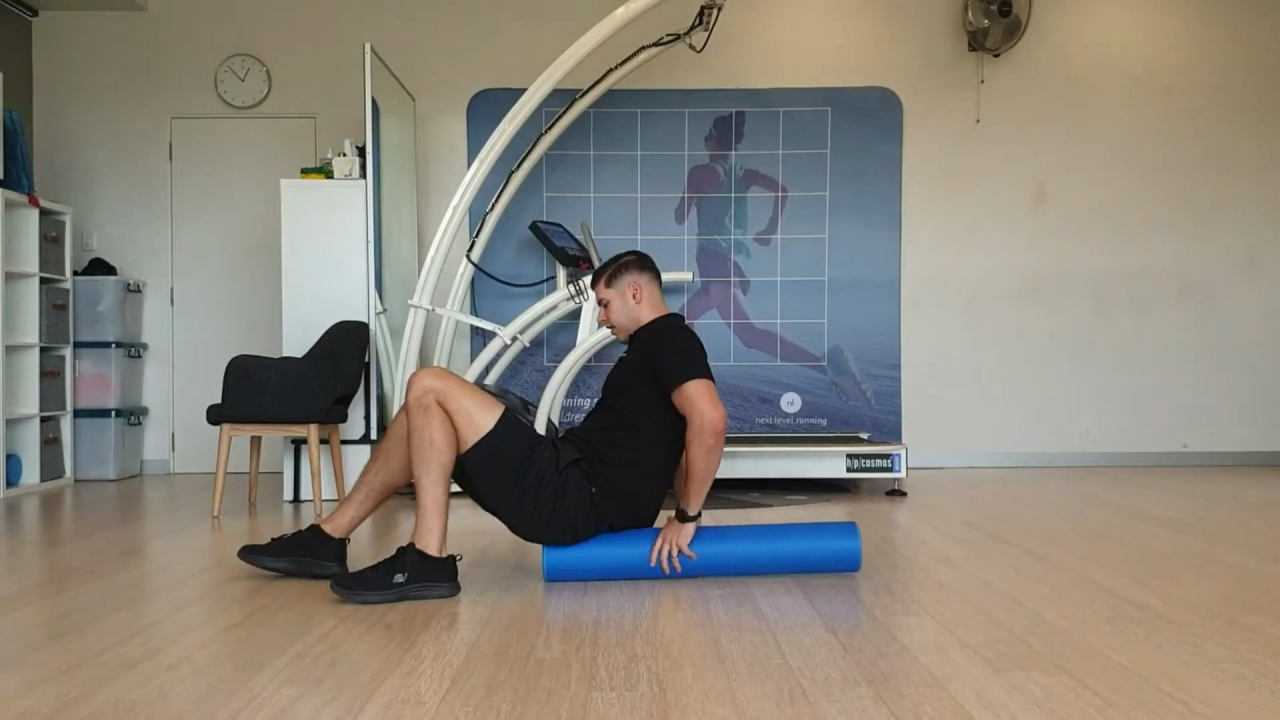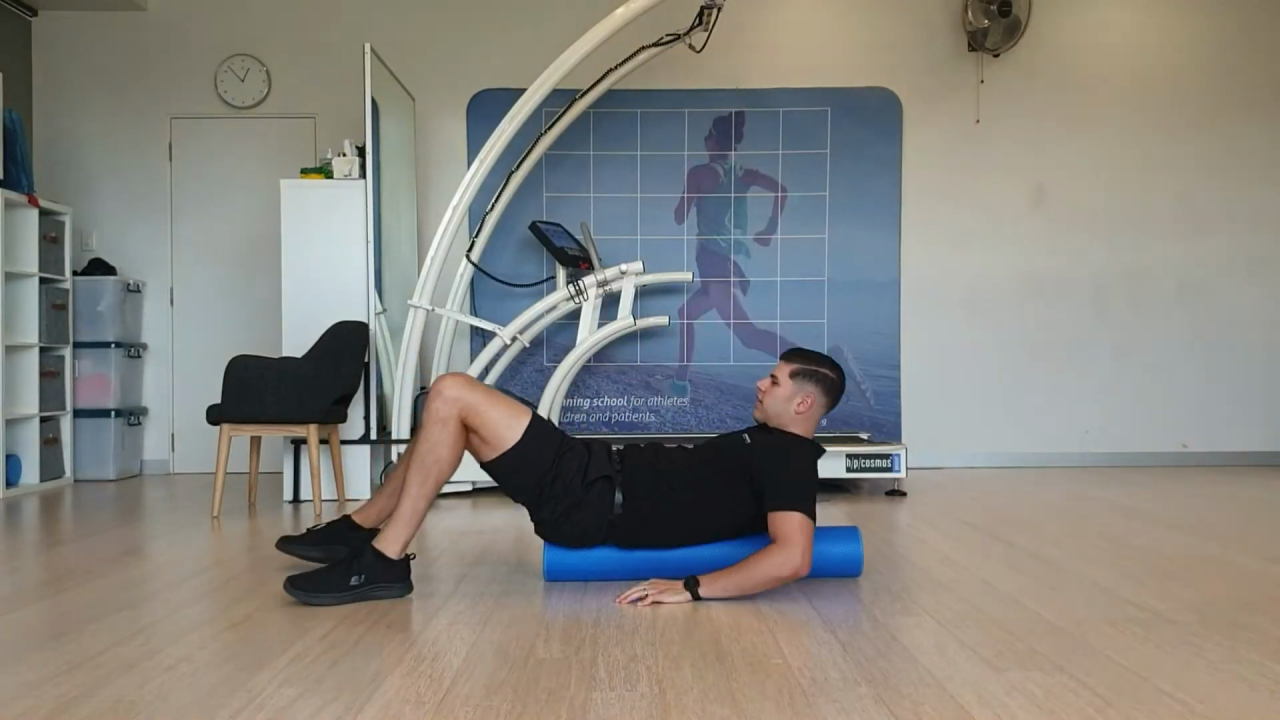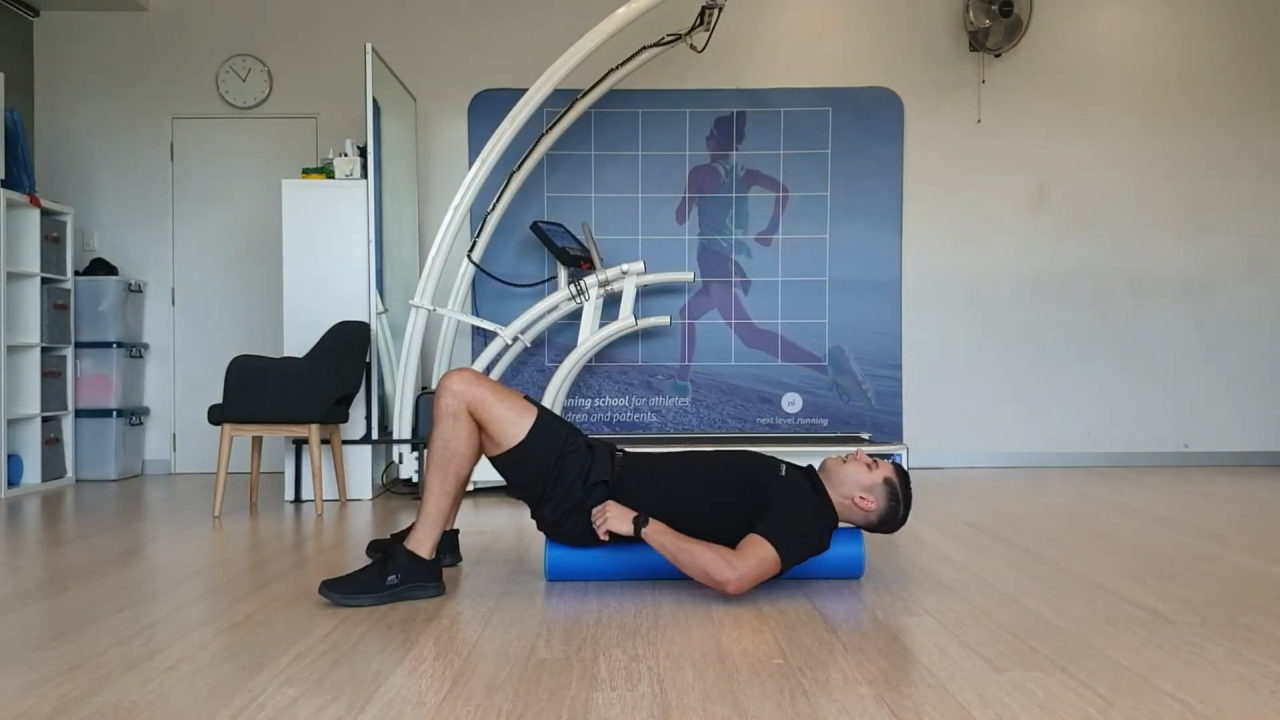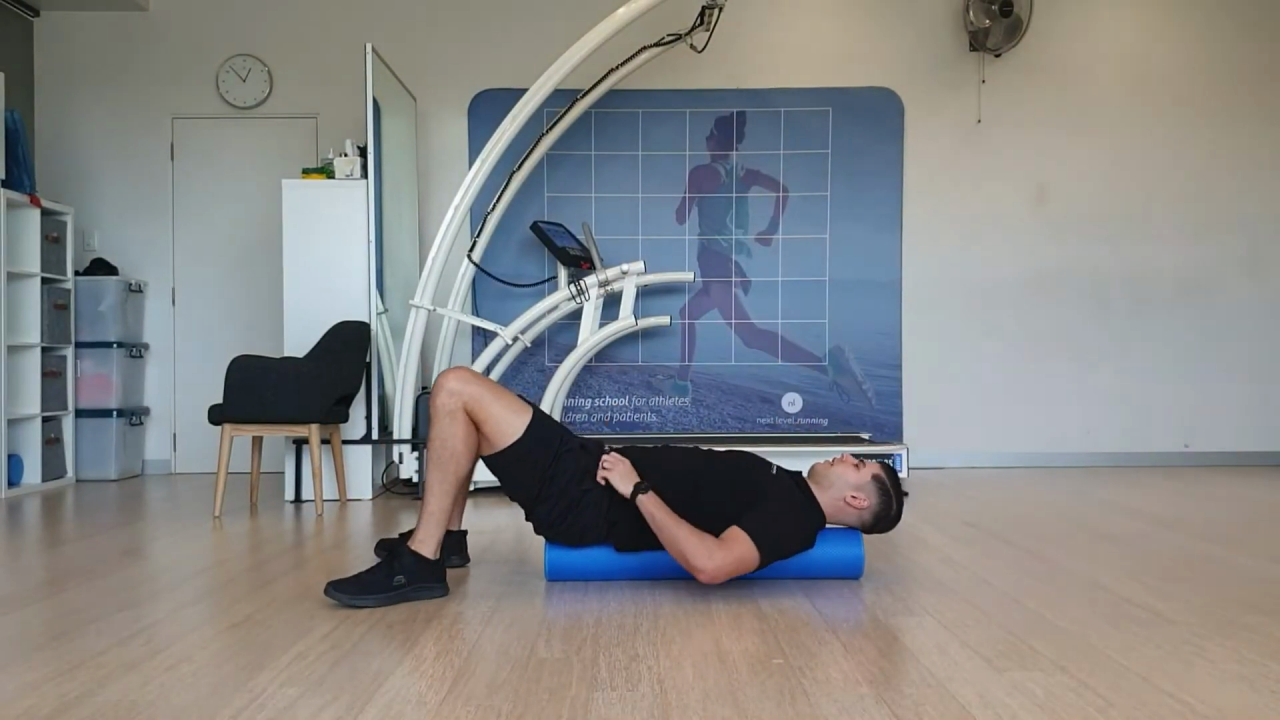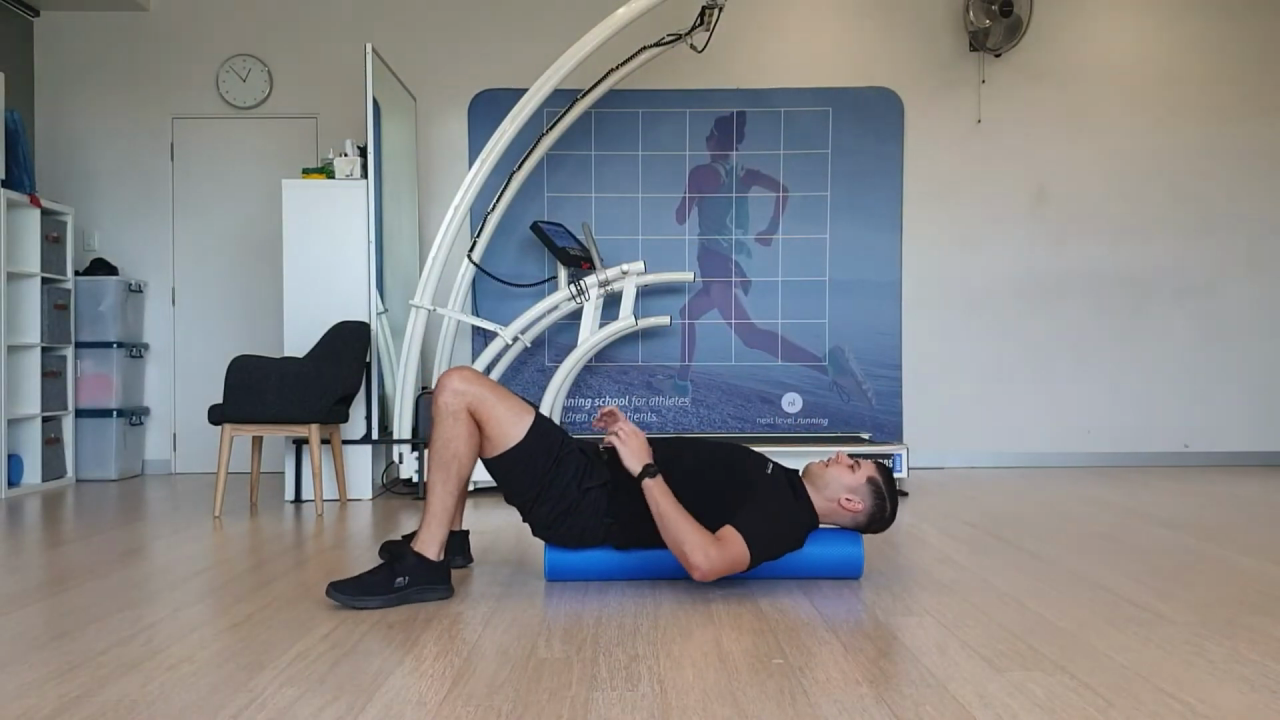
dt=1s
person 1, frame 1
left shoulder: (668, 339)
right shoulder: (660, 346)
left elbow: (710, 423)
right elbow: (680, 439)
left wrist: (687, 519)
left hip: (568, 499)
right hip: (573, 488)
left knee: (428, 388)
right knee: (421, 415)
left ankle: (429, 560)
right ankle: (326, 539)
person 1, frame 2
left shoulder: (788, 459)
right shoulder: (775, 447)
left elbow: (792, 557)
right elbow: (725, 507)
left wrist: (690, 589)
left hip: (593, 502)
right hip: (604, 471)
left knee: (451, 395)
right knee: (451, 410)
left ankle: (384, 560)
right ankle: (360, 529)
person 1, frame 3
left shoulder: (805, 517)
right shoulder: (798, 487)
left elbow: (733, 574)
left wrist: (640, 523)
left hip: (591, 501)
right hip: (608, 470)
left knee: (459, 390)
right knee: (467, 395)
left ankle: (415, 563)
right ankle: (434, 536)
person 1, frame 4
left shoulder: (793, 519)
right shoulder: (786, 491)
left elbow: (709, 563)
left wrist: (638, 490)
right wrist: (635, 470)
left hip: (584, 502)
right hip: (591, 470)
left knee: (455, 389)
right knee: (461, 395)
left ankle: (420, 563)
right ankle: (445, 536)
person 1, frame 5
left shoulder: (786, 517)
right shoulder: (781, 487)
left elbow: (704, 560)
left wrist: (644, 469)
right wrist: (633, 441)
left hip: (585, 504)
right hip: (593, 474)
left knee: (459, 389)
right knee: (461, 394)
left ankle: (424, 565)
right ankle: (447, 538)
person 2, frame 1
left shoulder: (700, 172)
right shoulder: (744, 173)
left elbow: (680, 218)
right elbow: (781, 189)
left wrist: (688, 196)
right wrist: (771, 229)
left hip: (714, 260)
right hip: (736, 261)
left knee: (748, 333)
right knee: (686, 315)
left ankle: (825, 364)
person 2, frame 2
left shoulder: (700, 172)
right shoulder: (742, 173)
left elbow: (679, 218)
right elbow: (781, 190)
left wrist: (690, 196)
right wrist: (767, 231)
left hip: (714, 261)
right hip: (733, 263)
left knee: (748, 333)
right knee: (686, 314)
right ankle: (680, 382)
person 2, frame 3
left shoulder: (701, 173)
right shoulder: (746, 173)
left elbow: (681, 218)
right elbow: (782, 190)
left wrist: (690, 196)
right wrist: (771, 230)
left hip: (715, 261)
right hip: (735, 261)
left knee: (749, 334)
right knee: (688, 314)
left ankle: (826, 365)
right ankle: (681, 382)
person 2, frame 4
left shoulder: (701, 173)
right shoulder: (746, 174)
left elbow: (681, 218)
right elbow: (782, 190)
left wrist: (690, 196)
right wrist: (771, 230)
left hip: (715, 261)
right hip: (736, 261)
left knee: (750, 334)
right knee: (688, 314)
left ankle: (827, 365)
right ankle: (681, 382)
person 2, frame 5
left shoulder: (701, 173)
right shoulder: (745, 174)
left elbow: (681, 218)
right elbow: (782, 190)
left wrist: (688, 196)
right wrist: (771, 230)
left hip: (715, 261)
right hip: (735, 261)
left knee: (750, 334)
right knee: (687, 314)
left ankle: (827, 365)
right ankle: (681, 382)
